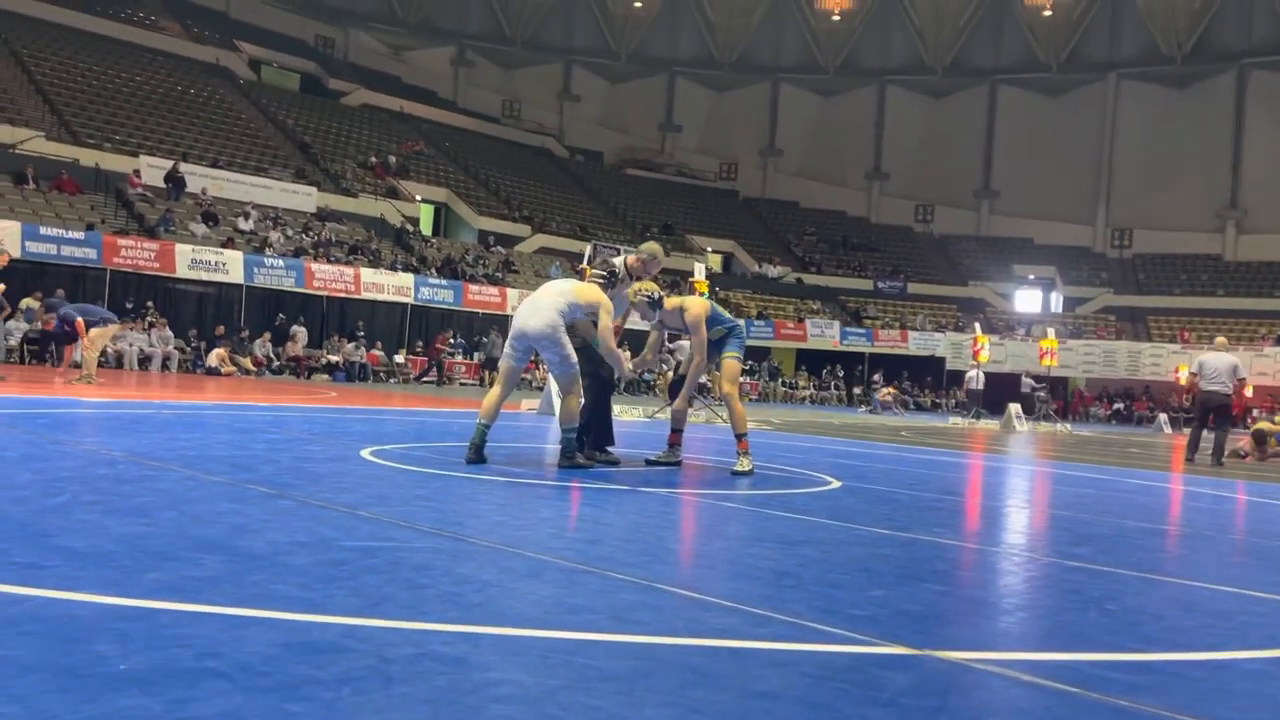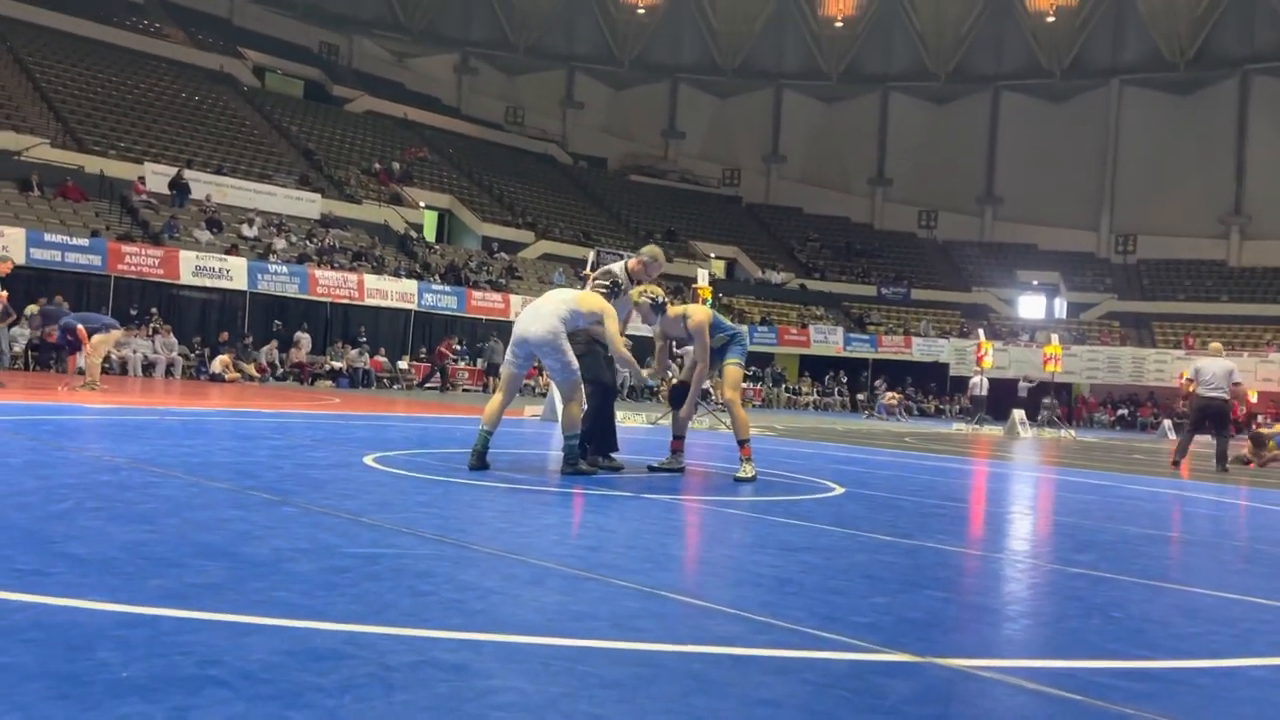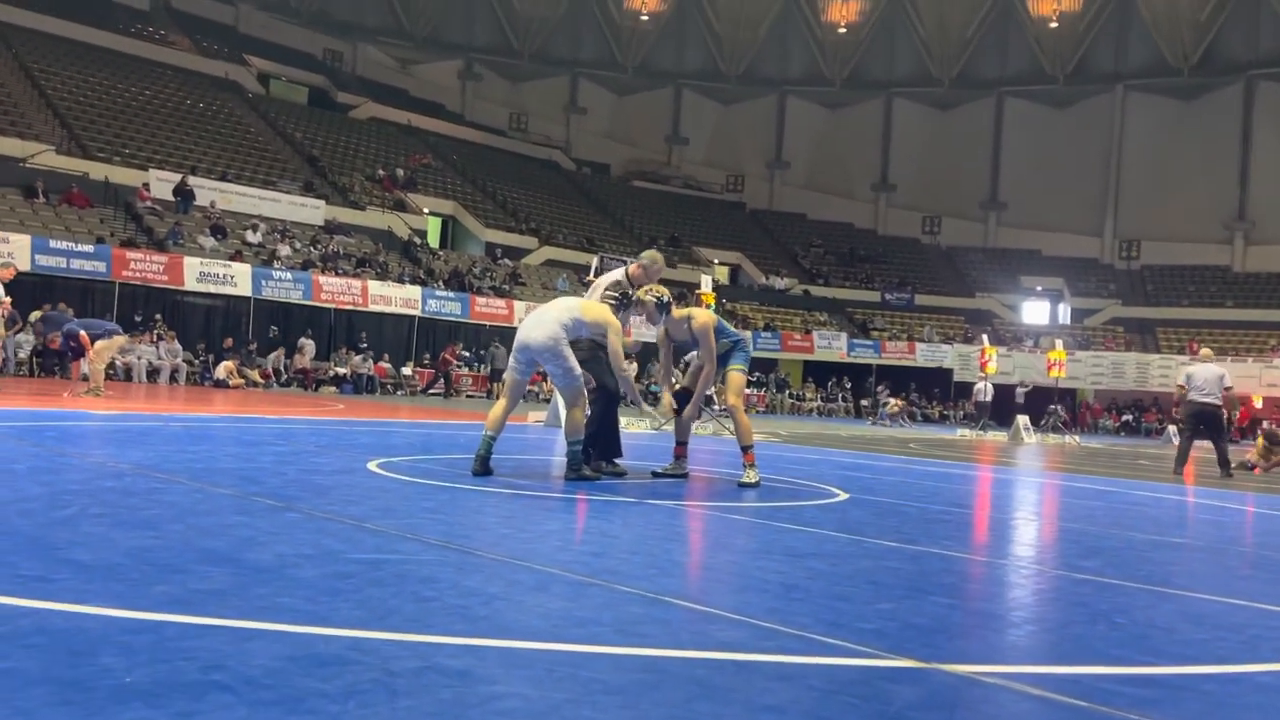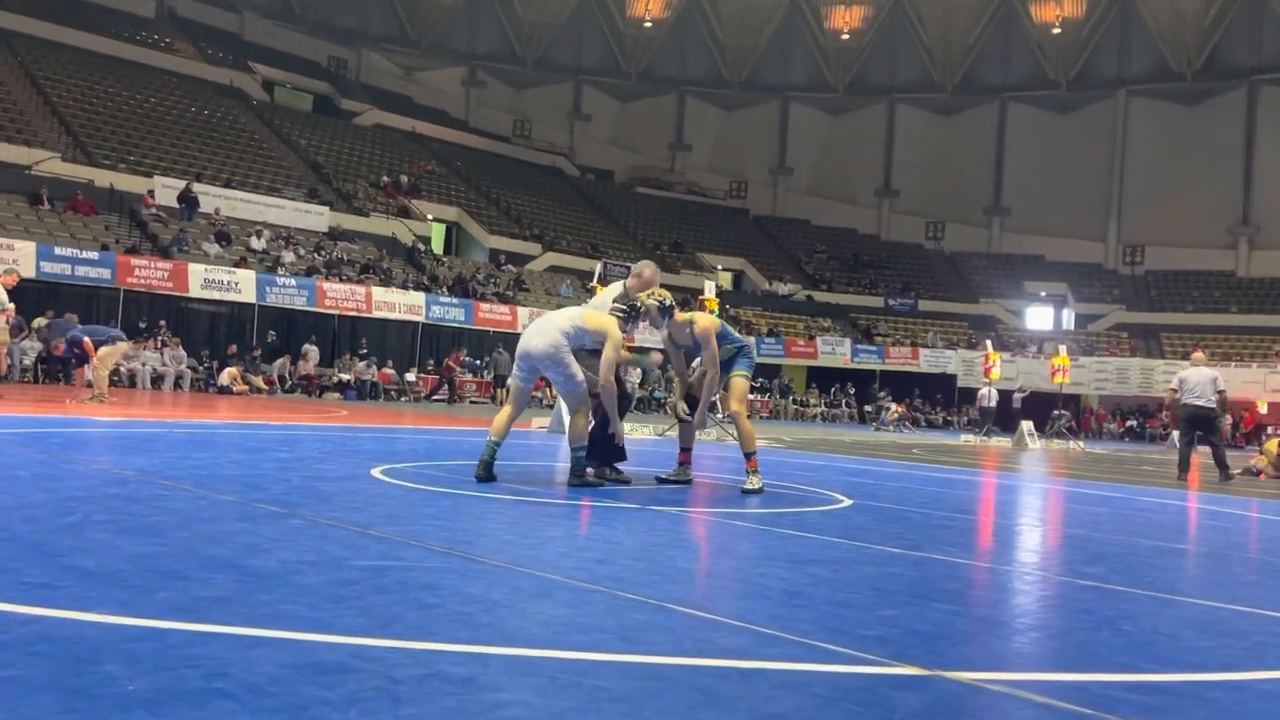
dt=0.2s
person 1, frame 1
left shoulder: (639, 277)
right shoulder: (608, 272)
left wrist: (617, 330)
right wrist: (598, 343)
right hip: (582, 328)
left knee: (605, 383)
right knee: (599, 381)
left ankle: (581, 439)
right ankle: (595, 445)
person 1, frame 2
left shoulder: (639, 281)
right shoulder: (609, 276)
right hip: (584, 335)
left knee: (607, 389)
right knee: (603, 388)
left ankle: (585, 445)
right ankle: (597, 451)
person 1, frame 3
left shoulder: (637, 287)
right shoulder: (612, 283)
left hip: (603, 342)
right hip: (586, 341)
left knee: (610, 395)
right knee: (606, 394)
left ankle: (588, 450)
right ankle: (601, 457)
person 1, frame 4
left shoulder: (632, 297)
right shoulder: (613, 299)
left hip: (602, 351)
right hip: (585, 351)
left knee: (621, 401)
left ankle: (592, 451)
right ankle: (604, 463)
person 2, frame 1
left shoulder: (691, 311)
right shoulder: (660, 319)
left elbow: (700, 359)
right elbow: (649, 356)
left wrist: (684, 397)
left hip: (730, 335)
right hip: (709, 338)
left knee: (728, 392)
right knee: (677, 386)
left ankle: (744, 456)
right ankle: (674, 450)
person 2, frame 2
left shoulder: (694, 318)
right shoulder: (661, 329)
left elbow: (703, 365)
right elbow: (660, 365)
left wrist: (691, 404)
left hip: (732, 342)
right hip: (710, 346)
left knee: (729, 398)
right knee: (677, 394)
left ankle: (747, 462)
right ankle: (676, 457)
person 2, frame 3
left shoulder: (698, 321)
right shoulder: (663, 333)
left elbow: (710, 367)
right elbow: (666, 370)
left wrist: (695, 405)
right wrist: (667, 394)
left hip: (735, 349)
right hip: (712, 353)
left knee: (733, 404)
right knee: (679, 401)
left ankle: (751, 467)
right ankle: (680, 463)
person 2, frame 4
left shoulder: (700, 325)
right shoulder: (668, 337)
left elbow: (713, 372)
right elbow: (681, 374)
left wrist: (702, 411)
right wrist: (678, 400)
left hip: (739, 355)
right hip: (717, 360)
left knee: (735, 411)
right knee: (685, 408)
left ankle: (754, 473)
right ankle: (684, 469)
person 3, frame 1
left shoulder: (566, 283)
right shoulder: (603, 300)
right elbow: (608, 348)
right wrist: (624, 371)
left hip: (521, 319)
right hip: (546, 325)
left knee: (501, 387)
right knee: (571, 390)
left ankle: (475, 447)
right ankle: (568, 454)
person 3, frame 2
left shoulder: (571, 294)
right shoulder: (605, 308)
right elbow: (620, 354)
right wrist: (640, 375)
left hip: (522, 325)
right hip: (547, 332)
left knee: (503, 394)
right knee: (573, 396)
left ankle: (478, 453)
right ankle: (571, 460)
person 3, frame 3
left shoulder: (585, 305)
right shoulder: (611, 321)
right elbow: (620, 370)
right wrist: (640, 402)
left hip: (525, 331)
right hip: (549, 338)
left knee: (507, 398)
right knee: (576, 403)
left ankle: (481, 459)
right ankle: (574, 466)
person 3, frame 4
left shoulder: (593, 316)
right shoulder: (615, 334)
right elbow: (606, 381)
right wrist: (615, 422)
left hip: (527, 340)
right hip: (548, 346)
left knee: (513, 407)
right knee: (581, 409)
left ankle: (484, 466)
right ankle: (578, 473)
